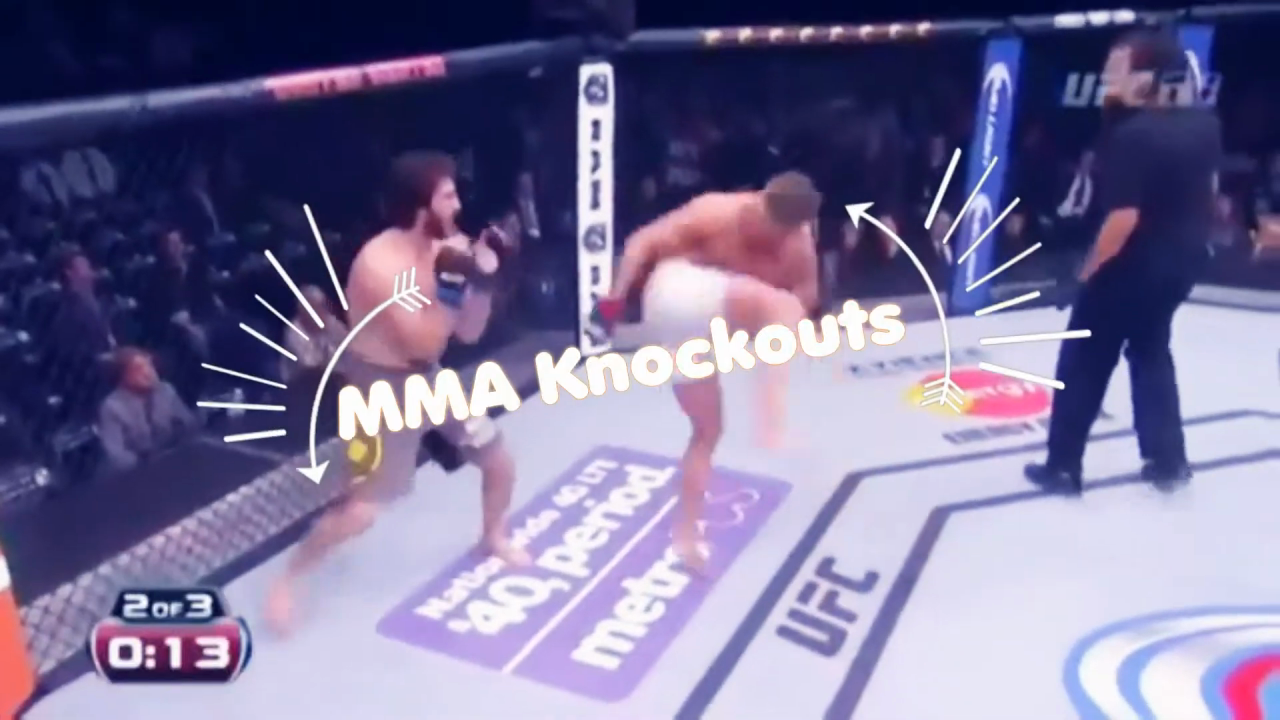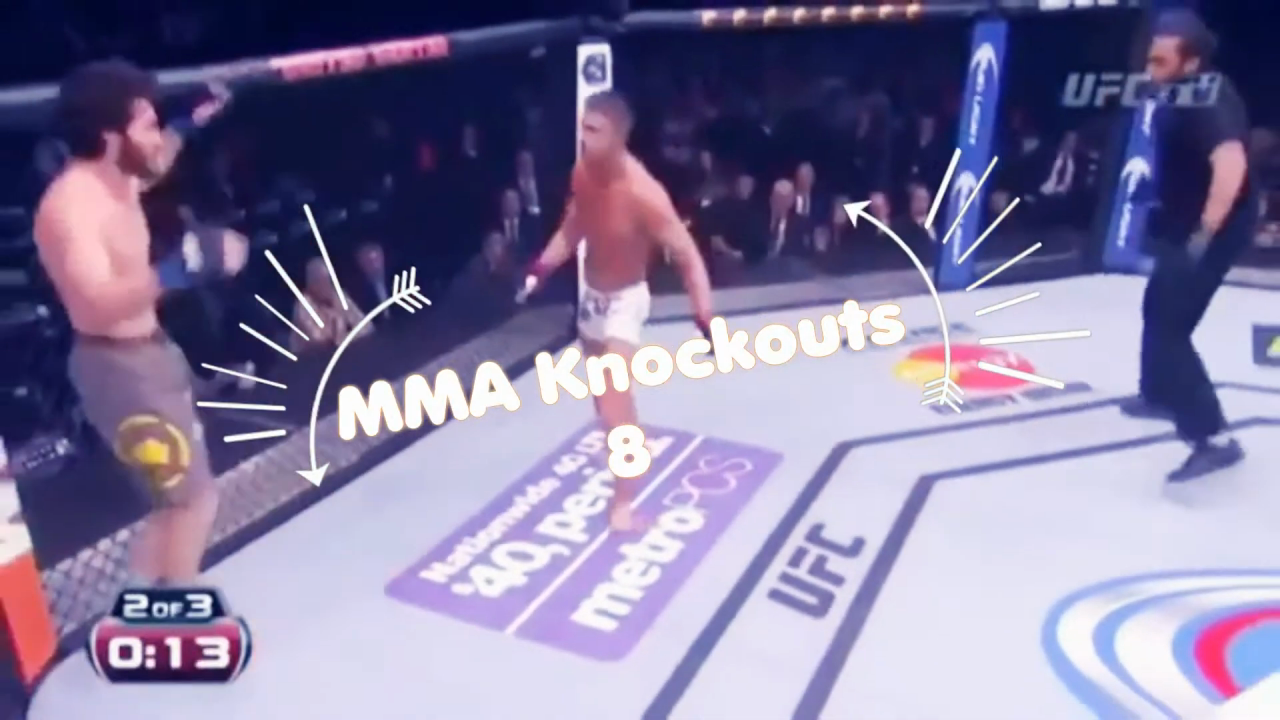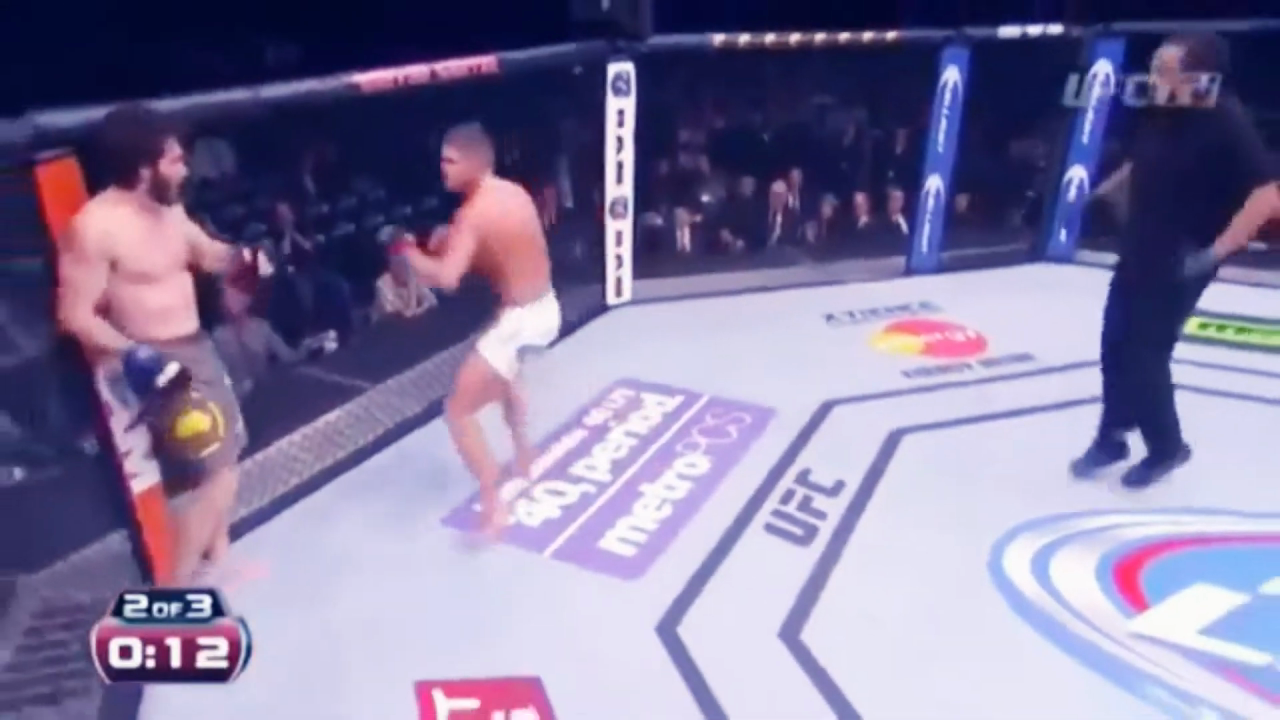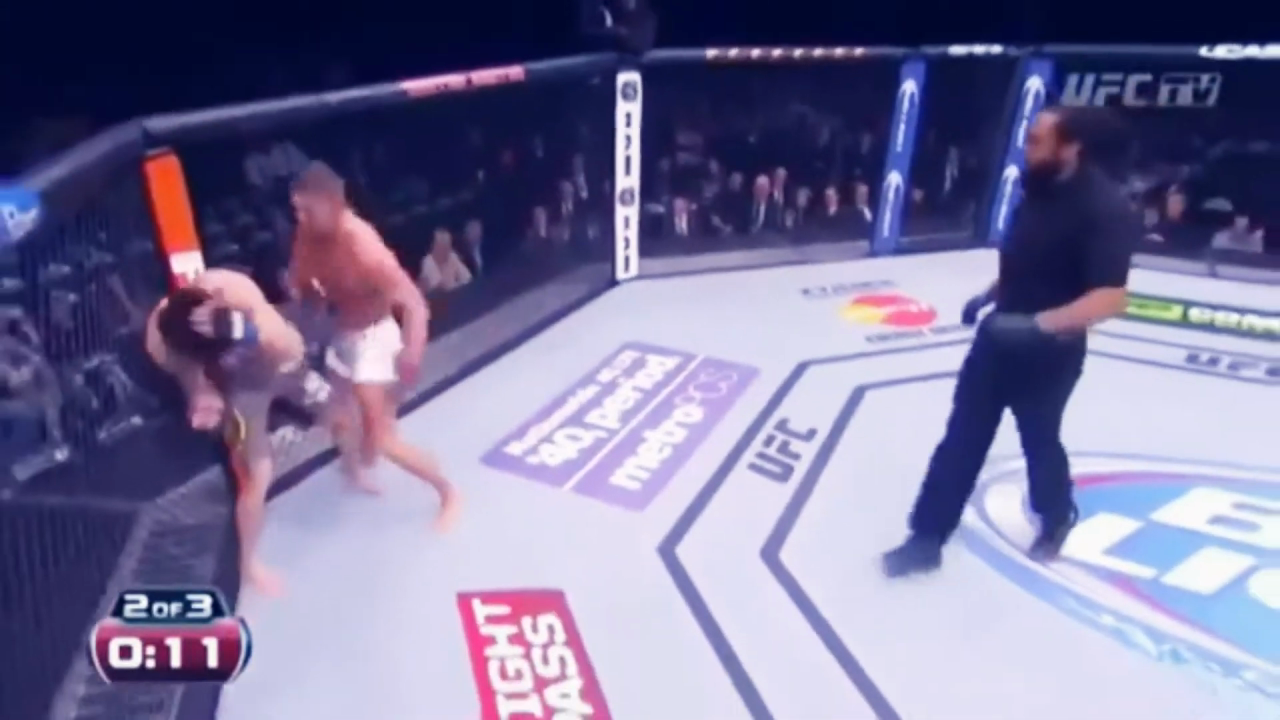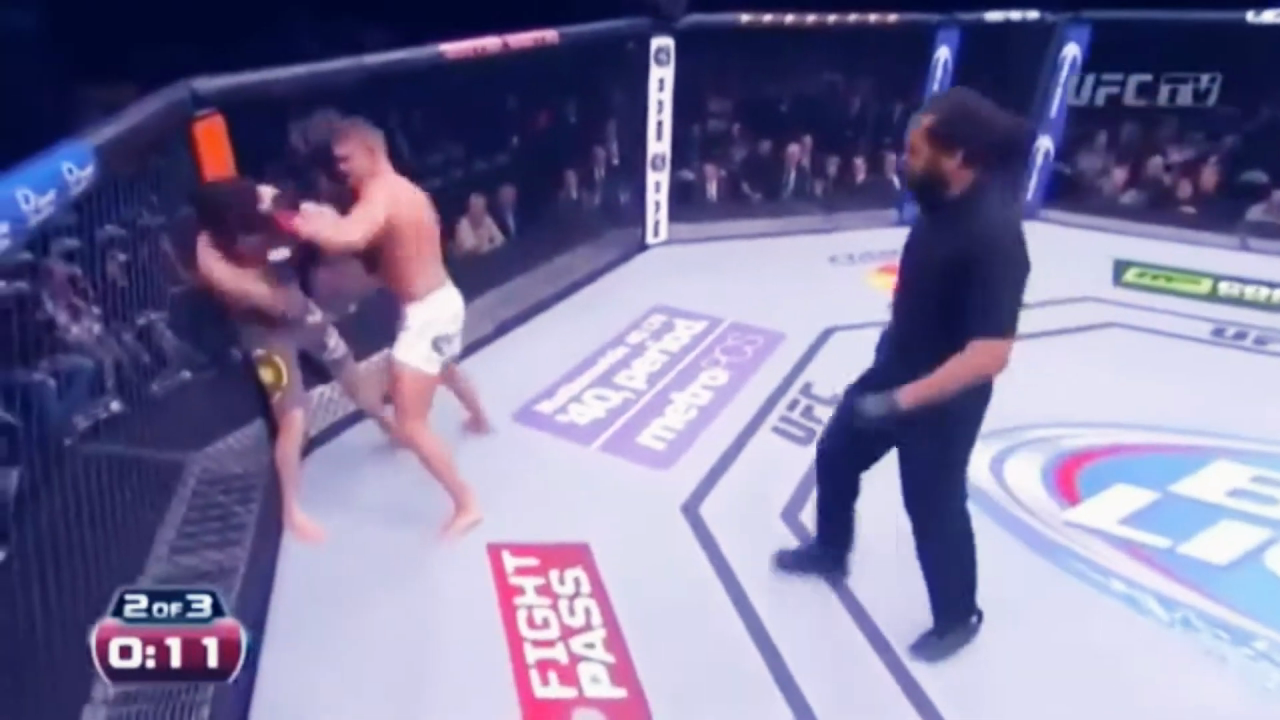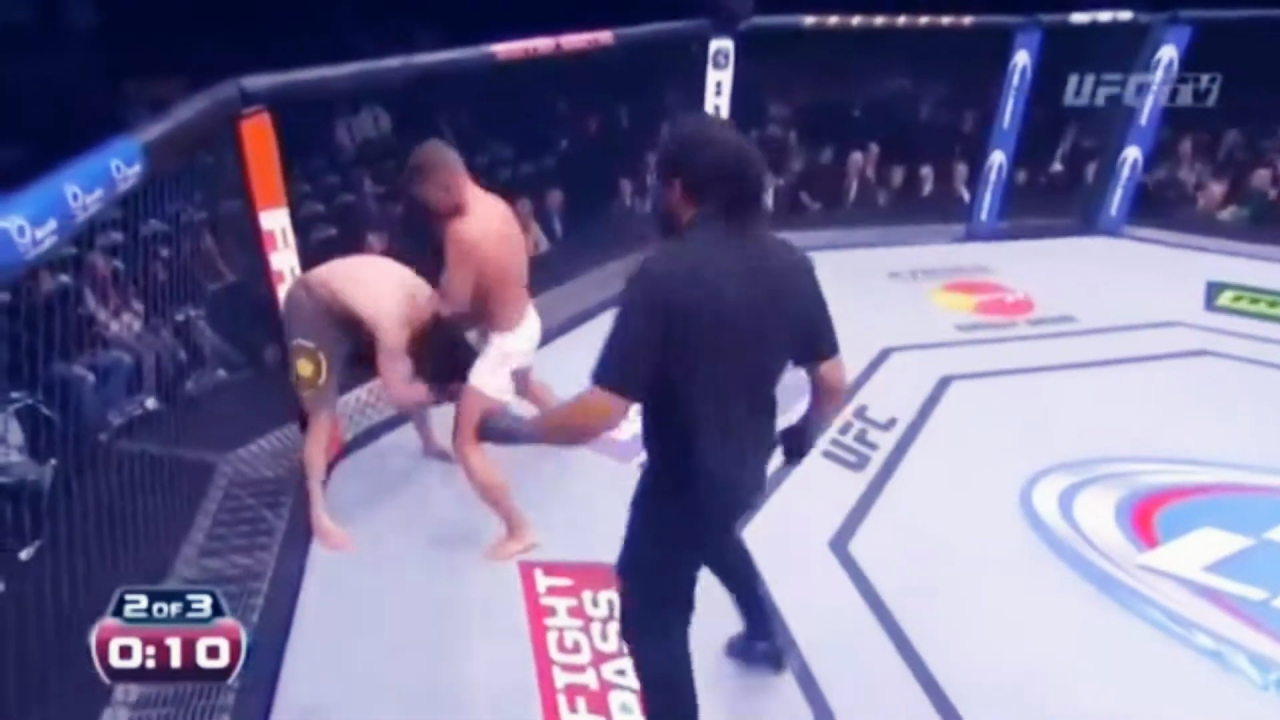
dt=0.7s
person 1, frame 1
left shoulder: (1134, 134)
right shoulder: (1203, 119)
left elbow: (1124, 219)
right elbow: (1207, 186)
left wrist: (1082, 276)
left hip: (1134, 266)
right hip: (1183, 260)
left knee: (1083, 363)
right knee: (1151, 351)
left ankle: (1063, 466)
right ankle: (1167, 458)
person 1, frame 2
left shoulder: (1207, 102)
right shoulder: (1183, 99)
left elbow: (1231, 162)
left wrist: (1204, 232)
right wrist: (1162, 209)
left hip: (1210, 231)
right hip: (1183, 224)
left knee: (1168, 325)
right knee: (1158, 310)
left ankle: (1214, 437)
right ankle: (1157, 393)
person 1, frame 3
left shoulder: (1226, 123)
right shoulder: (1157, 114)
left wrist: (1215, 252)
right wrist: (1097, 195)
left hip: (1182, 261)
right hip: (1138, 249)
left knee: (1146, 355)
right knee: (1116, 345)
left ankle: (1167, 448)
right ankle: (1111, 440)
person 1, frame 4
left shoulder: (1104, 207)
right shoulder: (1038, 187)
left elbow: (1109, 298)
left wrist: (1035, 324)
right wrist: (989, 295)
left hip: (1049, 350)
right hip: (1003, 334)
left knee: (1039, 444)
right knee: (961, 437)
left ankle: (1057, 519)
right ankle: (927, 538)
person 1, frame 5
left shoulder: (993, 234)
right shoulder: (945, 201)
left elbow: (990, 353)
left wrist: (897, 400)
left hip: (942, 398)
right hip: (900, 367)
left knee: (934, 507)
right knee: (835, 454)
left ankle: (958, 616)
right ankle: (828, 553)
person 1, frame 6
left shoulder: (664, 276)
right shoulder: (790, 265)
left elbow: (601, 412)
right elbow: (833, 380)
left wrist: (520, 428)
right wrist: (806, 429)
left hip: (684, 474)
right hip: (747, 464)
left knee: (653, 615)
right knee: (718, 535)
right ankle: (763, 637)
person 2, frame 1
left shoulder: (448, 247)
right shoulder: (379, 266)
left elbow: (469, 331)
right elbow: (425, 343)
left wrist: (483, 278)
right wrist: (451, 288)
left hip: (426, 375)
right hip: (378, 382)
left knee: (499, 461)
right knee: (362, 508)
left ankle: (493, 537)
right ankle: (290, 577)
person 2, frame 2
left shoulder: (114, 178)
right shoulder: (74, 204)
left elbow: (151, 167)
right elbow: (103, 300)
left wrist: (190, 121)
right wrist: (188, 264)
left hip: (150, 352)
right hip: (116, 363)
left knee: (187, 495)
right knee: (196, 505)
left ankle: (146, 588)
person 2, frame 3
left shoulder: (167, 209)
right shoulder: (96, 227)
left elbow: (205, 253)
right elbow: (75, 316)
left wrist: (238, 258)
right wrist: (135, 356)
left hip: (198, 348)
right hip: (158, 363)
left knee: (228, 454)
right knee: (220, 477)
left ankle: (217, 556)
person 2, frame 4
left shoulder: (234, 288)
right shoulder: (161, 340)
left elbow: (293, 349)
right elbow: (198, 387)
left wrist: (247, 334)
right wrist: (205, 401)
left hip: (272, 364)
right hip: (237, 387)
right knee: (259, 475)
right ankle: (249, 566)
person 2, frame 5
left shoulder: (265, 200)
right shoulder: (212, 262)
right elbow: (282, 305)
right wrist: (282, 265)
left hip: (298, 306)
right hip: (264, 327)
left knee: (349, 369)
right knee: (294, 419)
left ankle: (391, 429)
right ankle: (292, 511)
person 2, frame 6
left shoulder: (429, 303)
right shoulder: (393, 326)
right elbow: (398, 395)
right wrist: (444, 391)
left hip: (348, 299)
right hip: (312, 307)
left knee: (415, 384)
right knee: (322, 416)
left ankle: (429, 442)
right ankle: (318, 514)
person 3, frame 1
left shoulder: (800, 249)
right shoulder: (716, 212)
left elbow: (805, 298)
right elbow: (646, 240)
right wrist: (615, 296)
left hip: (698, 316)
right hip: (677, 294)
left knee: (707, 432)
right knee: (779, 307)
left ankle: (687, 536)
person 3, frame 2
left shoulder: (643, 195)
right shoulder: (581, 173)
left elbow: (688, 254)
left wrist: (704, 316)
right wrist: (539, 270)
left hip: (624, 300)
right hip: (591, 294)
left knee: (609, 400)
right knee: (608, 384)
left ankle: (625, 497)
person 3, frame 3
left shoulder: (473, 213)
right shoulder: (514, 193)
left elbow: (446, 277)
left wrist: (405, 250)
right wrist: (447, 243)
left hip: (519, 319)
right hip: (545, 309)
left knee: (458, 411)
right knee: (498, 381)
left ankle: (492, 505)
right ankle: (523, 455)
person 3, frame 4
left shoulder: (364, 252)
right shoulder: (309, 232)
left elbow: (415, 308)
right elbow: (298, 279)
left wrist: (411, 358)
right wrist: (306, 288)
left hip: (372, 339)
right hip: (346, 336)
left knee: (383, 440)
right knee: (339, 419)
left ankle: (448, 494)
right ankle: (358, 468)
person 3, frame 5
left shoulder: (384, 194)
right shoulder: (404, 194)
left elbow: (346, 239)
left wrist: (296, 222)
left hip: (425, 314)
right hip: (445, 300)
left knee: (411, 424)
right knee: (446, 370)
left ankle: (466, 506)
right ankle: (479, 418)
person 3, frame 6
left shoulder: (462, 232)
right shoulder: (493, 206)
left elbow: (456, 304)
left hip: (504, 342)
right hip: (525, 323)
left knee: (466, 447)
right knee: (526, 384)
left ankle: (519, 531)
